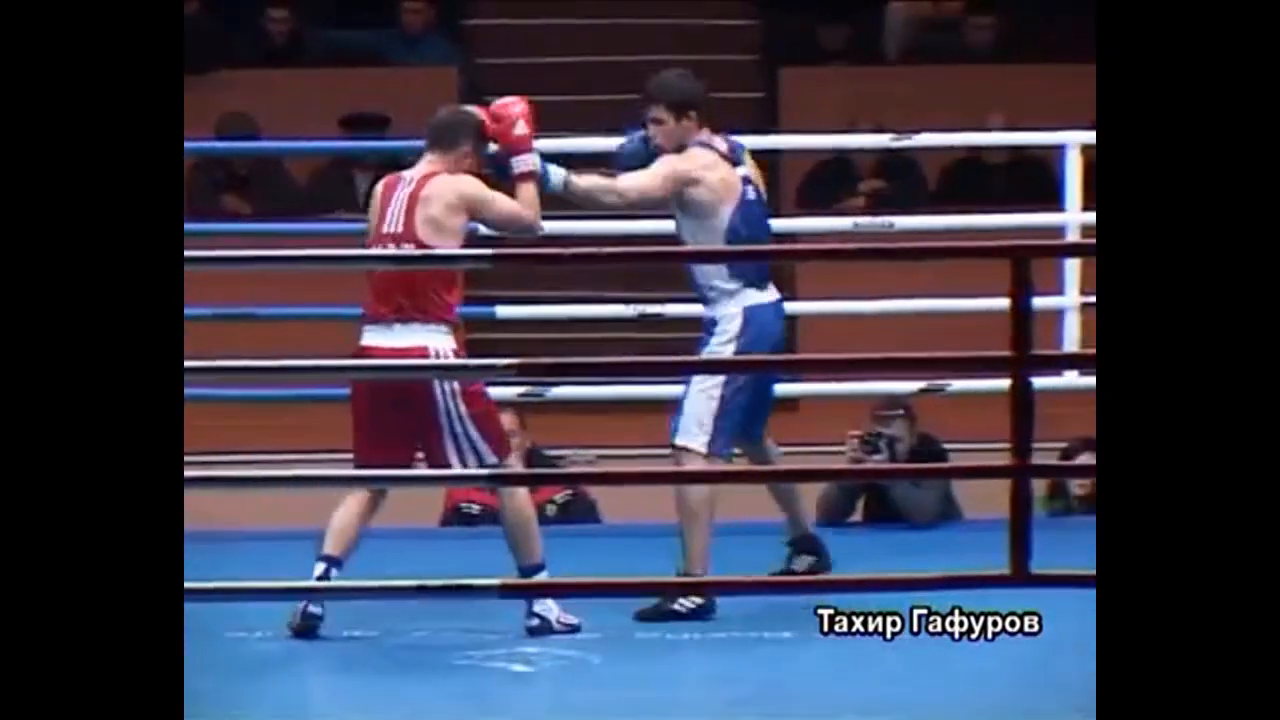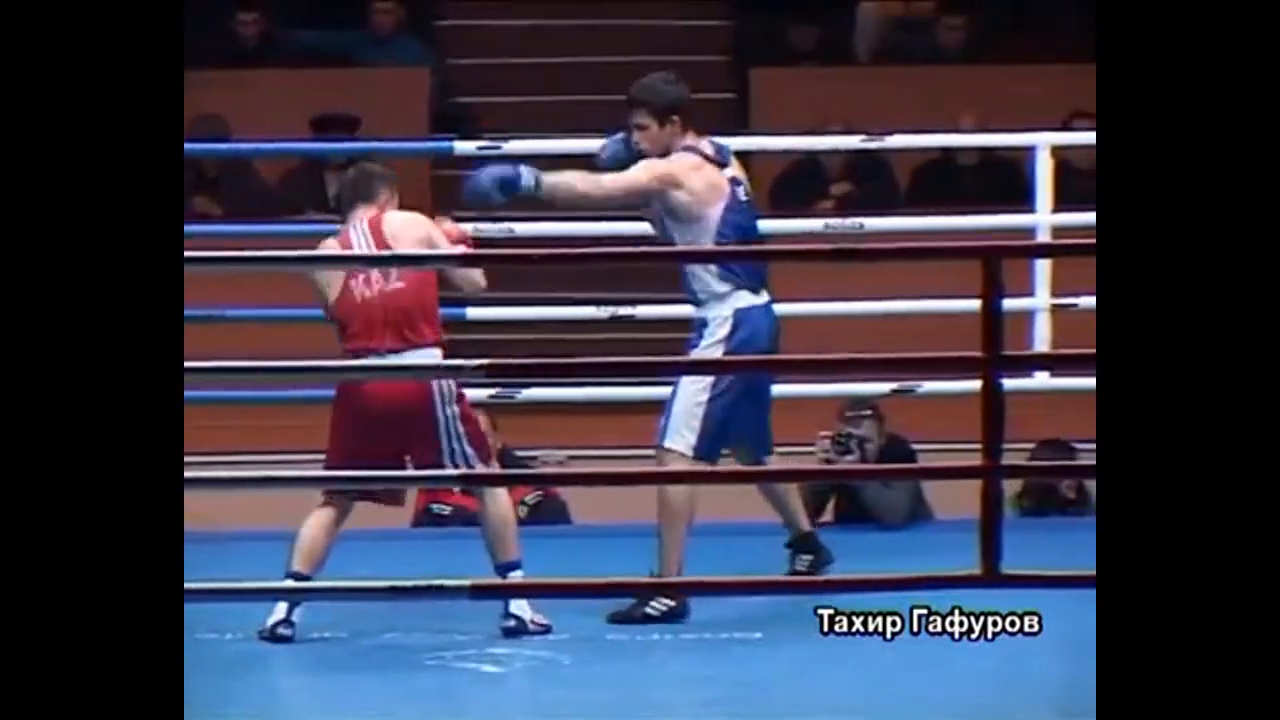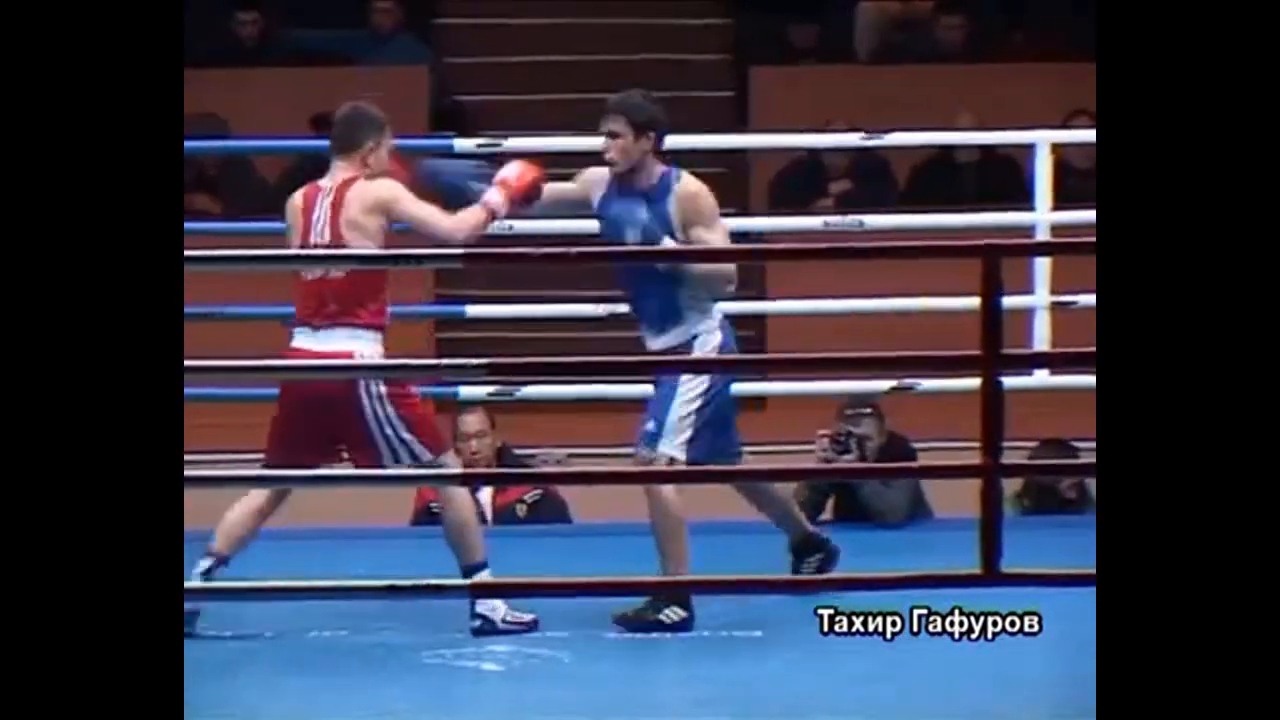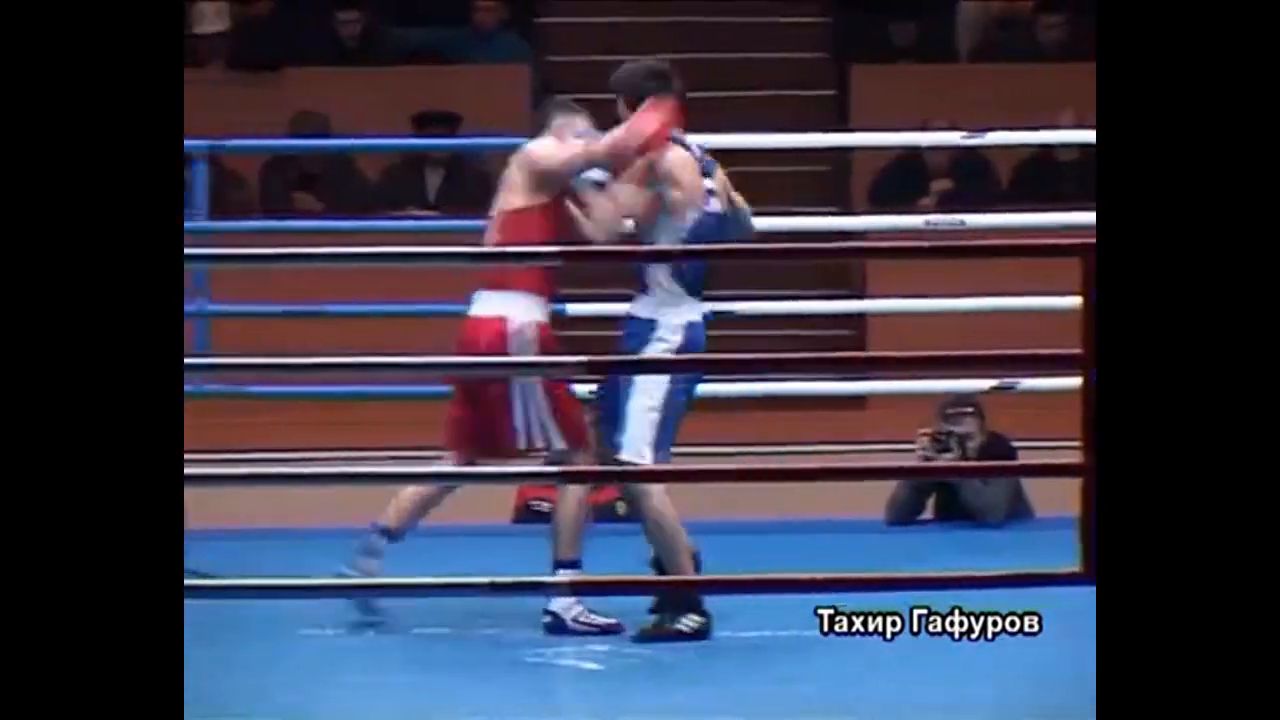
dt=0.5s
person 1, frame 1
left shoulder: (689, 165)
right shoulder: (734, 158)
left elbow: (622, 192)
left wrist: (553, 178)
right wrist: (648, 162)
left hip: (737, 321)
right hip: (760, 314)
left knee: (691, 448)
right knee: (750, 438)
left ankle: (694, 586)
right ankle: (806, 546)
person 1, frame 2
left shoulder: (669, 171)
right shoulder: (722, 159)
left elbow: (601, 187)
left wrist: (519, 178)
right wrist: (636, 165)
left hip: (728, 324)
right hip: (752, 318)
left knee: (677, 453)
right knee: (748, 449)
left ankle: (668, 592)
right ankle: (806, 543)
person 1, frame 3
left shoulder: (688, 191)
right shoulder: (602, 184)
left elbow: (725, 275)
right elbow: (537, 194)
left wrist: (661, 246)
right wrist: (478, 188)
left hip: (700, 344)
right hip: (666, 348)
left knee: (657, 463)
right knee: (720, 463)
left ankle: (675, 599)
right ankle: (810, 542)
person 1, frame 4
left shoulder: (662, 158)
right shoulder: (704, 165)
right elbow: (742, 225)
left hip: (669, 332)
right hip: (654, 325)
left knee: (637, 468)
right knee: (616, 453)
left ankle: (688, 605)
right ankle: (671, 562)
person 2, frame 1
left shoulder: (383, 189)
right shoulder: (457, 189)
right elbow: (529, 222)
right wrist: (523, 154)
left hip: (375, 352)
right hip: (429, 354)
left knee: (369, 485)
right knee: (505, 471)
left ankle: (317, 590)
right ankle: (540, 601)
person 2, frame 2
left shoulder: (327, 254)
right shoulder: (412, 224)
right elbow: (474, 284)
right wrist: (453, 245)
left hip: (360, 384)
right hip: (422, 376)
left knee: (333, 502)
right knee: (485, 481)
left ankle: (285, 609)
right ankle: (516, 604)
person 2, frame 3
left shoulder: (297, 203)
right shoulder: (378, 194)
right elbow: (453, 233)
right wrist: (500, 197)
left hip: (304, 359)
right hip: (356, 362)
left knee: (272, 486)
right knee: (445, 469)
left ankle: (197, 587)
right ankle: (485, 601)
person 2, frame 4
left shoulder: (561, 194)
right shoulder: (535, 160)
right elbow: (566, 162)
right wrist: (629, 137)
left hip: (486, 327)
right hip: (513, 328)
left knee: (467, 461)
right knee: (579, 457)
left ankle: (372, 552)
right ankle: (563, 603)
